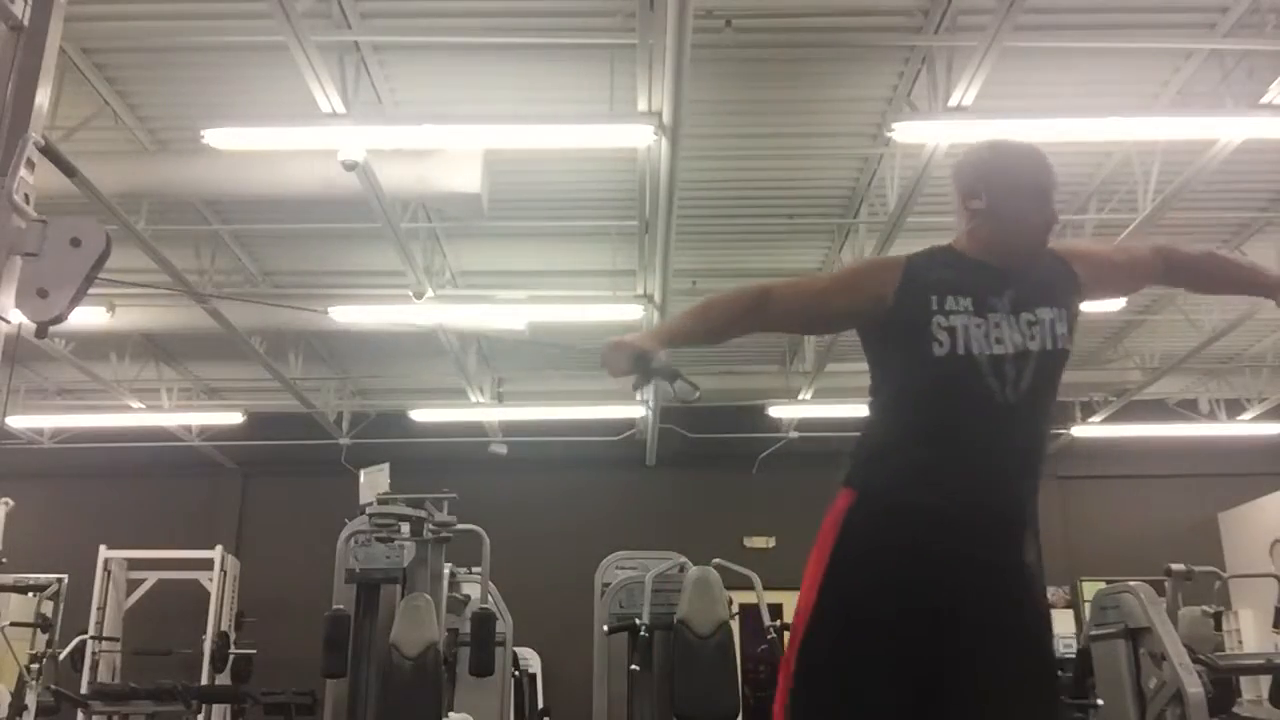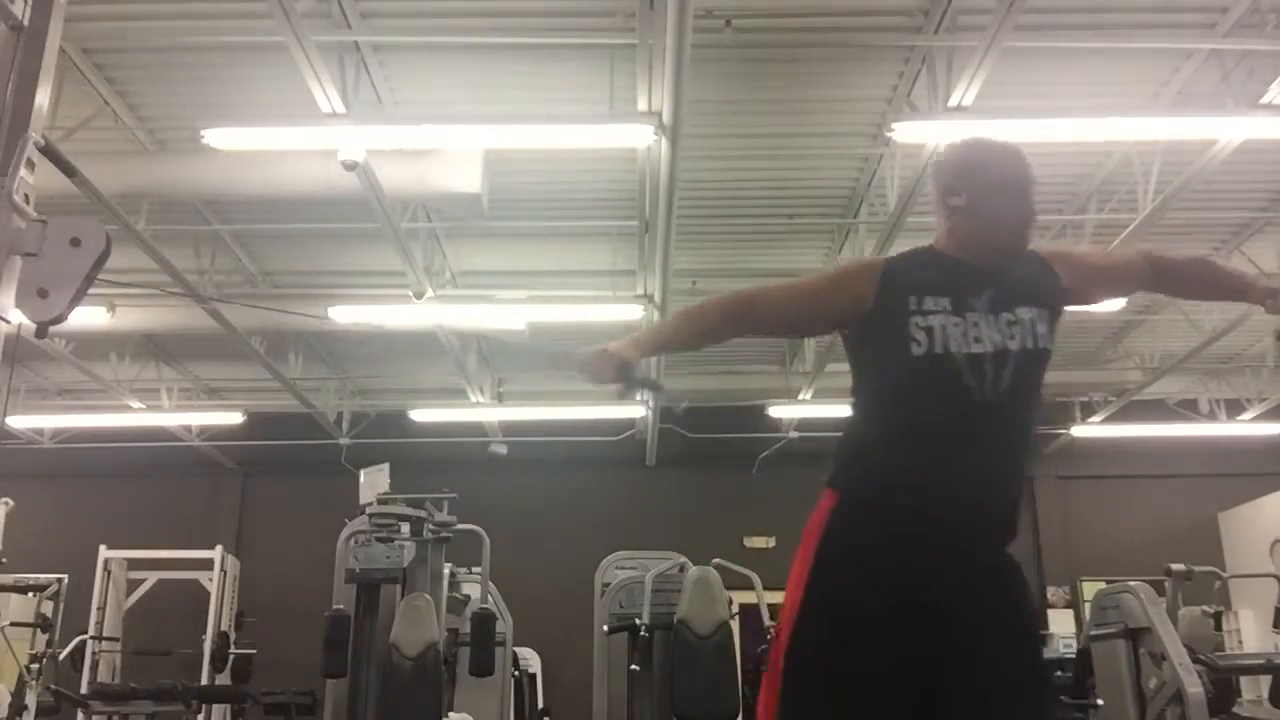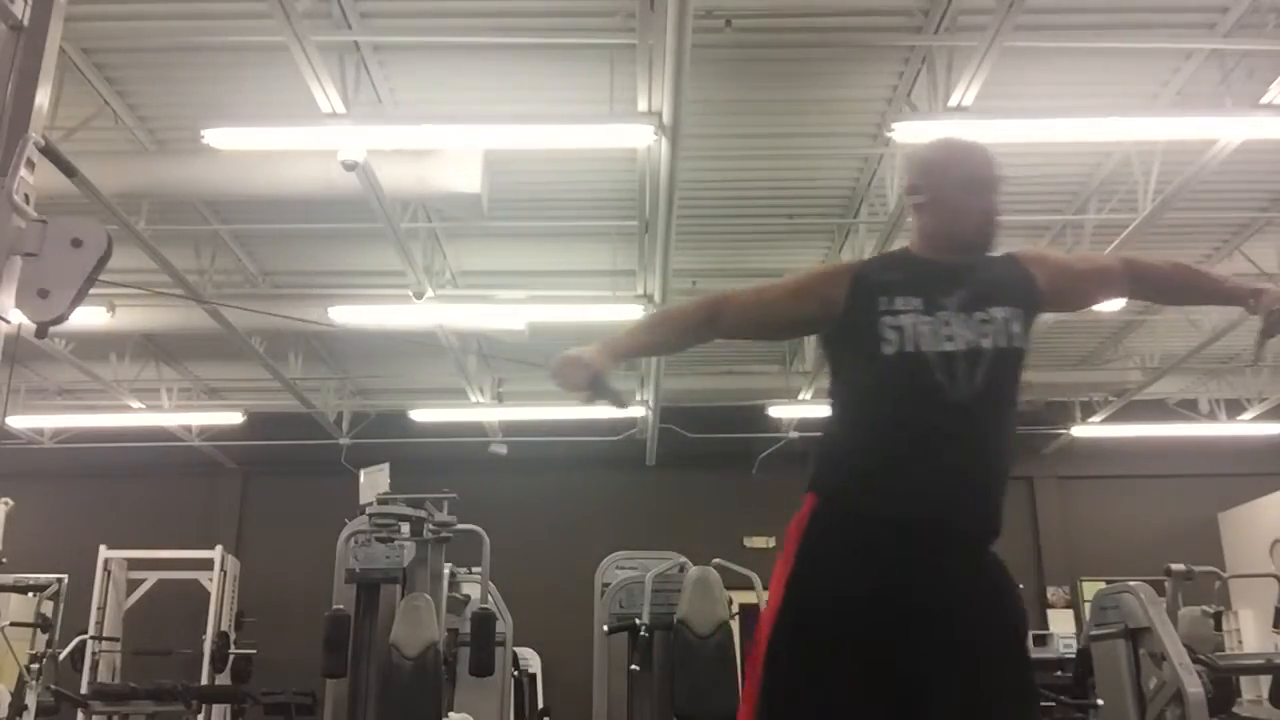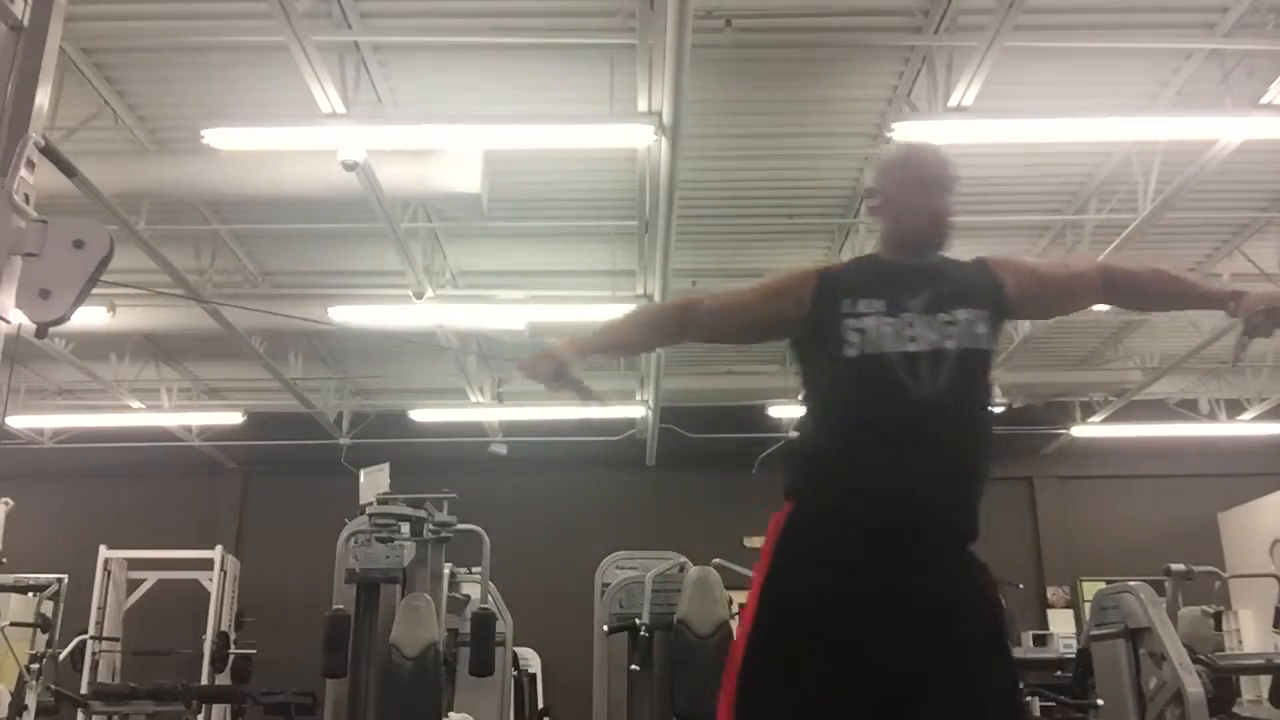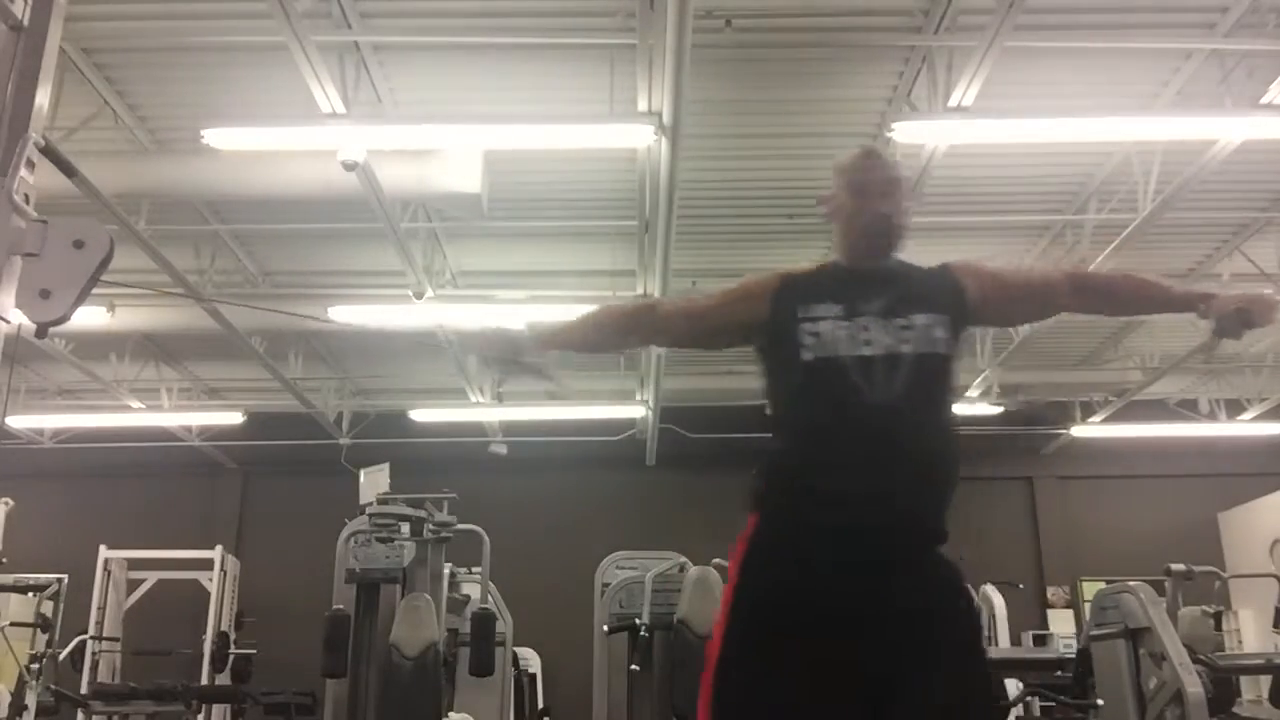
dt=0.1s
person 1, frame 1
left shoulder: (1063, 275)
right shoulder: (896, 284)
left elbow: (1168, 262)
right elbow: (764, 302)
right wrist: (654, 338)
left hip: (992, 555)
right hip: (881, 544)
person 1, frame 2
left shoulder: (1046, 277)
right shoulder: (878, 285)
left elbow: (1154, 268)
right elbow: (748, 308)
right wrist: (637, 346)
left hip: (979, 554)
right hip: (867, 544)
person 1, frame 3
left shoulder: (1021, 280)
right shoulder: (851, 289)
left elbow: (1131, 273)
right elbow: (720, 312)
right wrist: (607, 351)
left hip: (960, 555)
right hip: (845, 548)
person 1, frame 4
left shoulder: (991, 283)
right shoulder: (819, 293)
left elbow: (1107, 280)
right elbow: (693, 314)
right wrist: (576, 347)
left hip: (939, 558)
right hip: (823, 552)
person 1, frame 5
left shoulder: (951, 291)
right shoulder: (779, 300)
left elbow: (1072, 287)
right elbow: (654, 318)
left wrist: (1200, 302)
right wrist: (536, 338)
left hip: (910, 563)
right hip: (794, 560)
